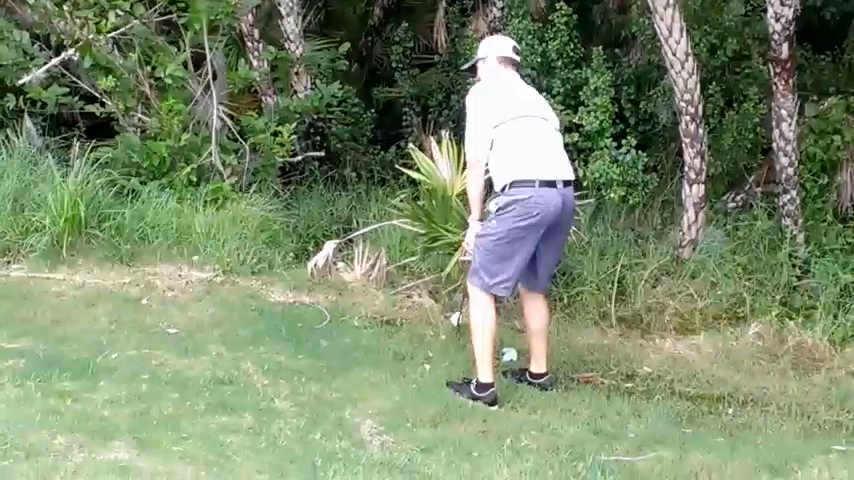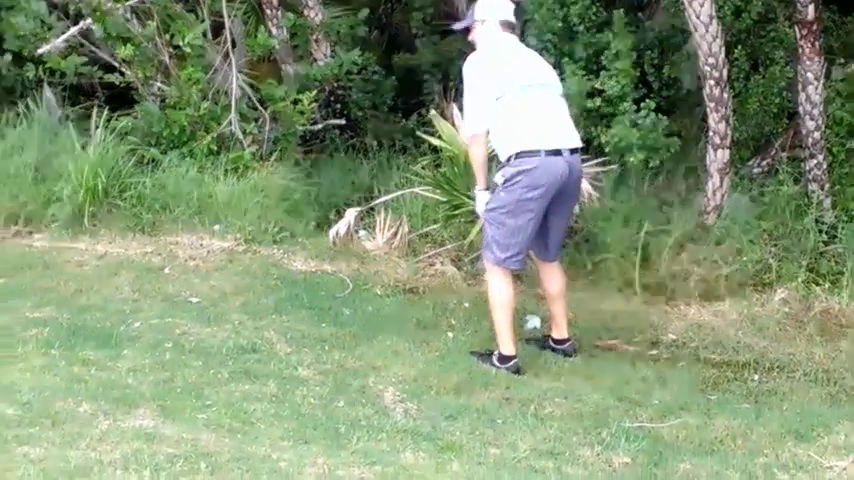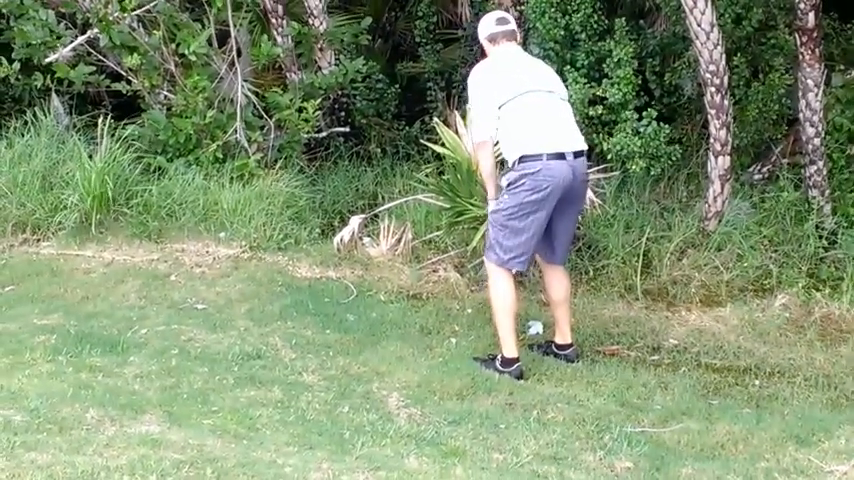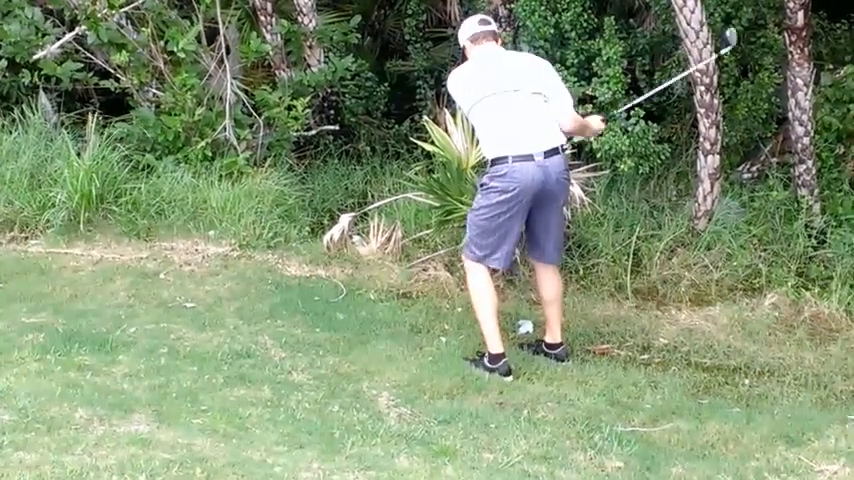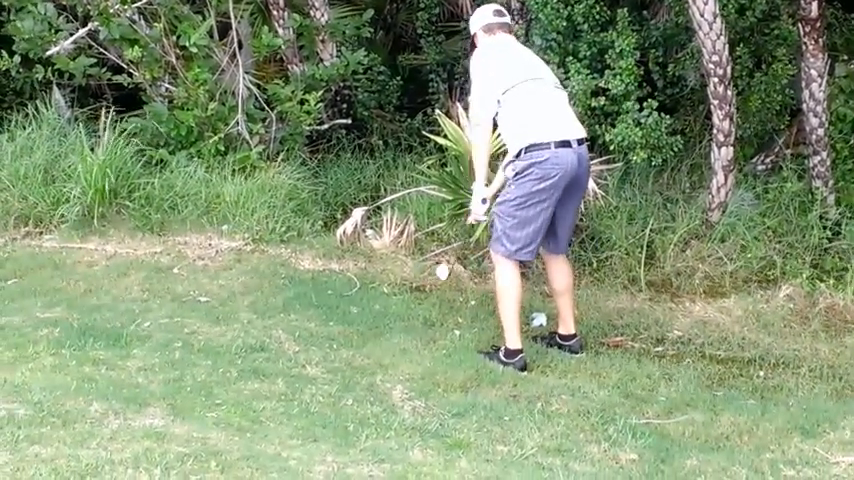
dt=0.7s
person 1, frame 1
left shoulder: (483, 91)
right shoulder: (534, 96)
left elbow: (476, 162)
left wrist: (475, 221)
left hip: (525, 194)
right hip: (563, 193)
left knee: (480, 286)
right knee: (532, 287)
left ankle: (483, 385)
right ankle: (538, 372)
person 1, frame 2
left shoulder: (481, 60)
right shoulder: (536, 60)
left elbow: (476, 133)
left wrist: (482, 189)
left hip: (530, 163)
right hip: (571, 160)
left knee: (497, 261)
right knee: (547, 254)
left ankle: (505, 356)
right ankle: (561, 338)
person 1, frame 3
left shoulder: (484, 71)
right shoulder: (543, 69)
left elbow: (482, 143)
left wrist: (493, 197)
left hip: (536, 168)
right hip: (576, 164)
left knee: (498, 264)
right knee: (552, 259)
left ankle: (508, 359)
right ankle: (564, 343)
person 1, frame 4
left shoulder: (458, 78)
right shoulder: (533, 62)
right elbow: (568, 122)
right wrist: (588, 124)
left hip: (509, 170)
right hip: (553, 163)
left knee: (476, 261)
right knee: (545, 258)
left ankle: (495, 356)
right ankle: (554, 342)
person 1, frame 5
left shoulder: (485, 55)
right shoulder: (531, 58)
left elbow: (481, 126)
left wrist: (479, 187)
right wrist: (495, 188)
left hip: (543, 157)
right hip: (577, 153)
left knee: (504, 254)
right knee: (554, 249)
left ankle: (512, 351)
right ankle: (567, 334)
